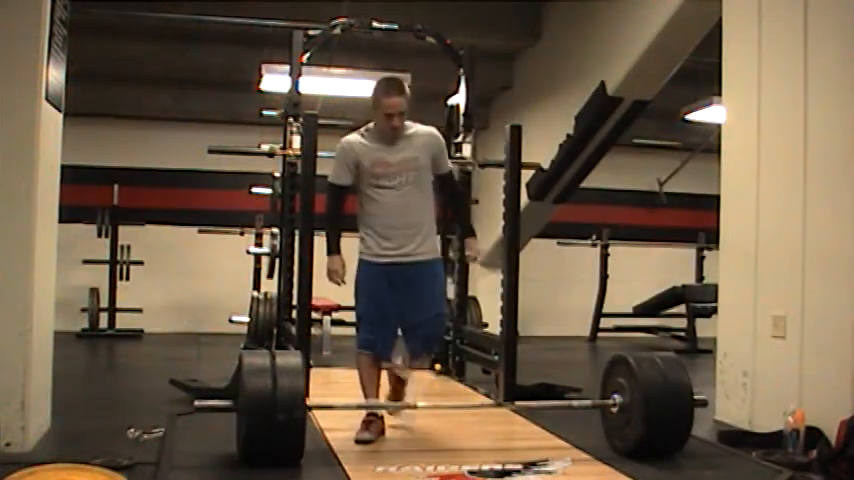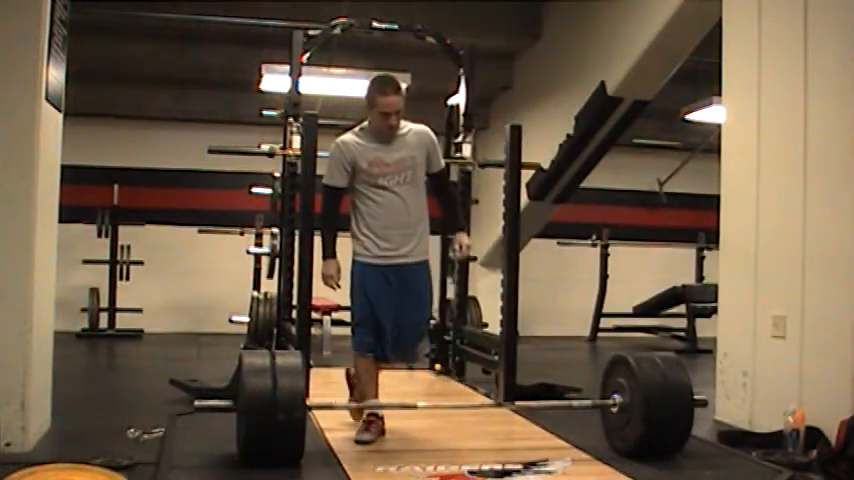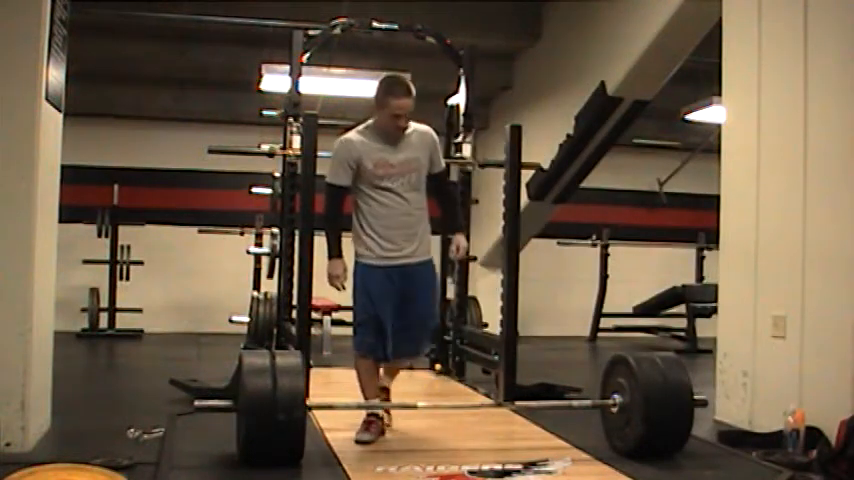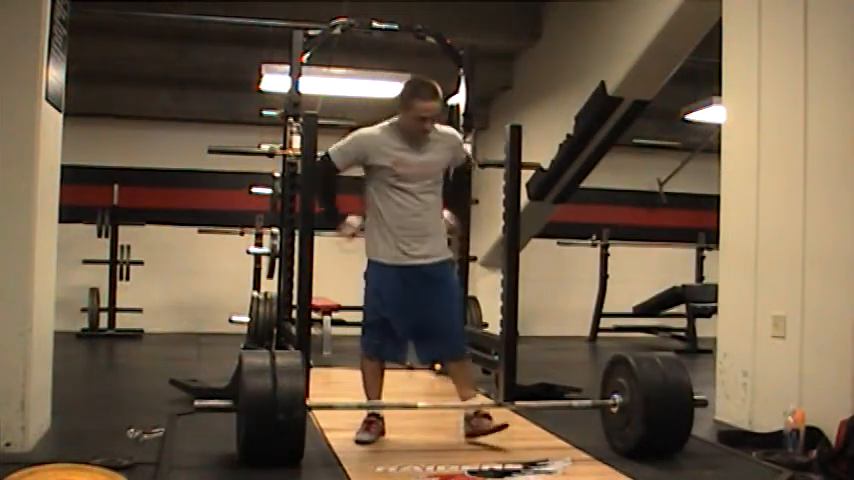
dt=0.3s
person 1, frame 1
left shoulder: (430, 139)
right shoulder: (352, 147)
left elbow: (450, 189)
right elbow: (335, 201)
left wrist: (469, 234)
right wrist: (333, 252)
left hip: (424, 257)
right hip: (375, 260)
left knee: (428, 331)
right knee: (370, 337)
left ankle: (402, 374)
right ankle: (373, 414)
person 1, frame 2
left shoulder: (423, 137)
right shoulder: (347, 147)
left elbow: (442, 186)
right elbow: (330, 205)
left wrist: (458, 229)
right wrist: (328, 256)
left hip: (415, 258)
right hip: (371, 260)
left knee: (410, 336)
right knee: (368, 337)
left ankle: (358, 376)
right ankle: (373, 414)
person 1, frame 3
left shoulder: (426, 138)
right shoulder: (351, 145)
left elbow: (442, 187)
right elbow: (334, 204)
left wrist: (457, 231)
right wrist: (335, 256)
left hip: (419, 258)
right hip: (374, 261)
left knee: (417, 335)
right knee: (369, 339)
left ankle: (382, 386)
right ankle: (373, 413)
person 1, frame 4
left shoulder: (449, 140)
right shoulder: (371, 140)
left elbow: (461, 172)
right elbow: (325, 170)
right wrist: (338, 217)
left hip: (436, 260)
right hip: (387, 261)
left knee: (452, 339)
right knee: (376, 340)
left ankle: (473, 414)
right ankle: (374, 416)
